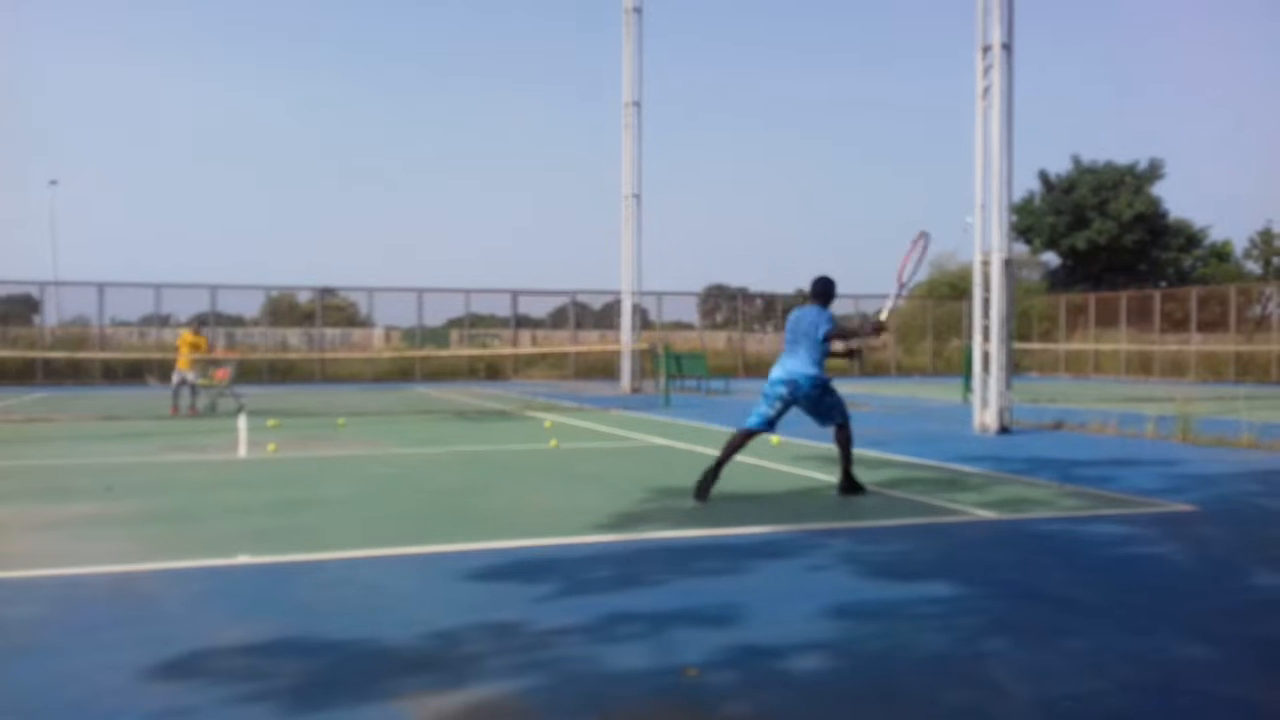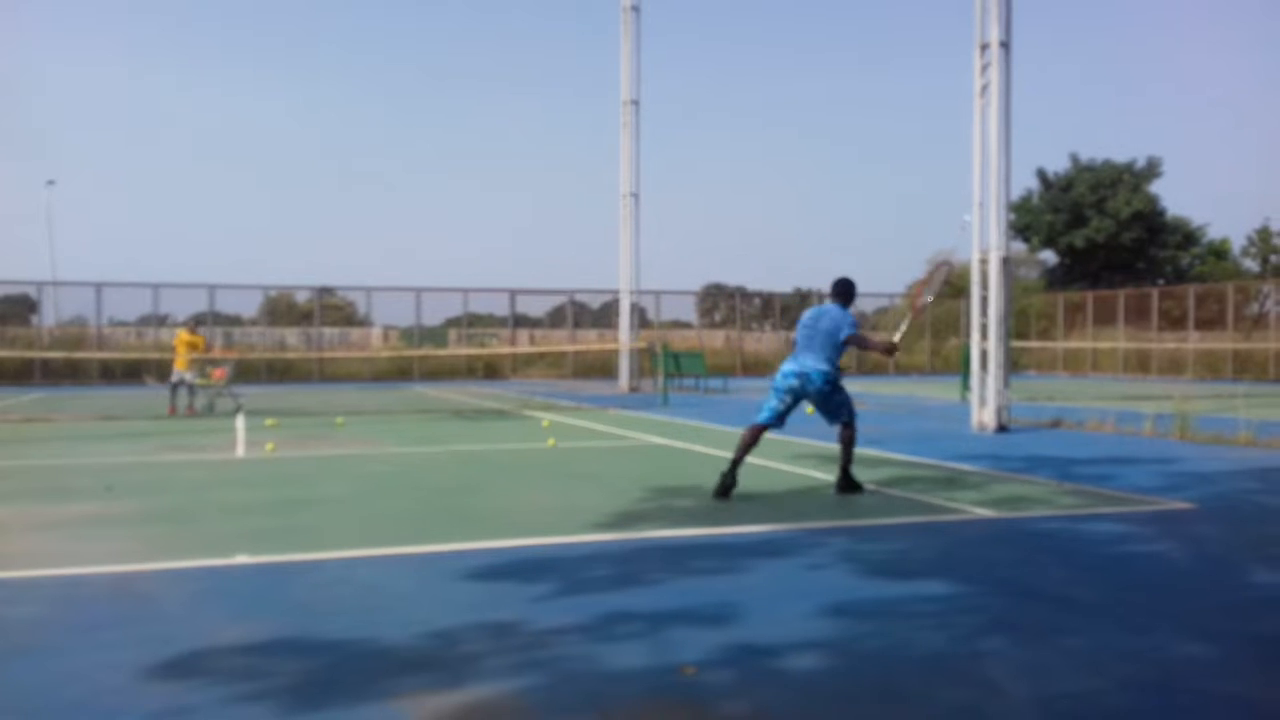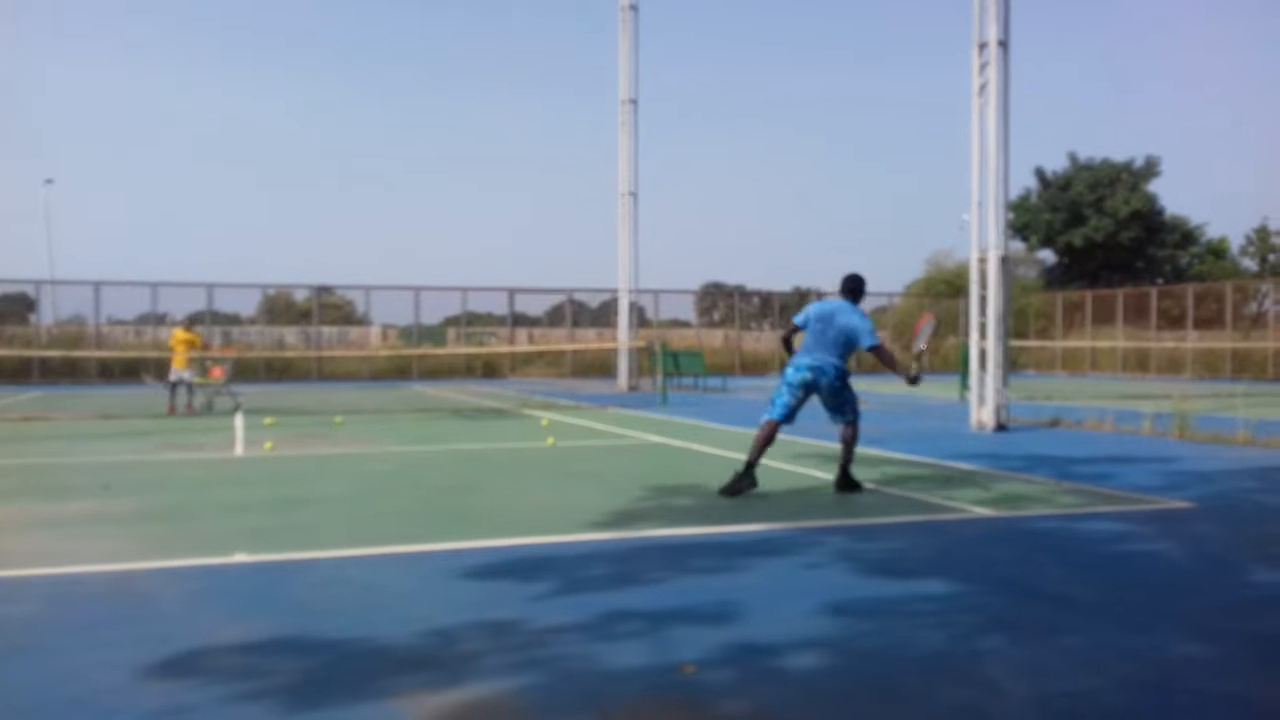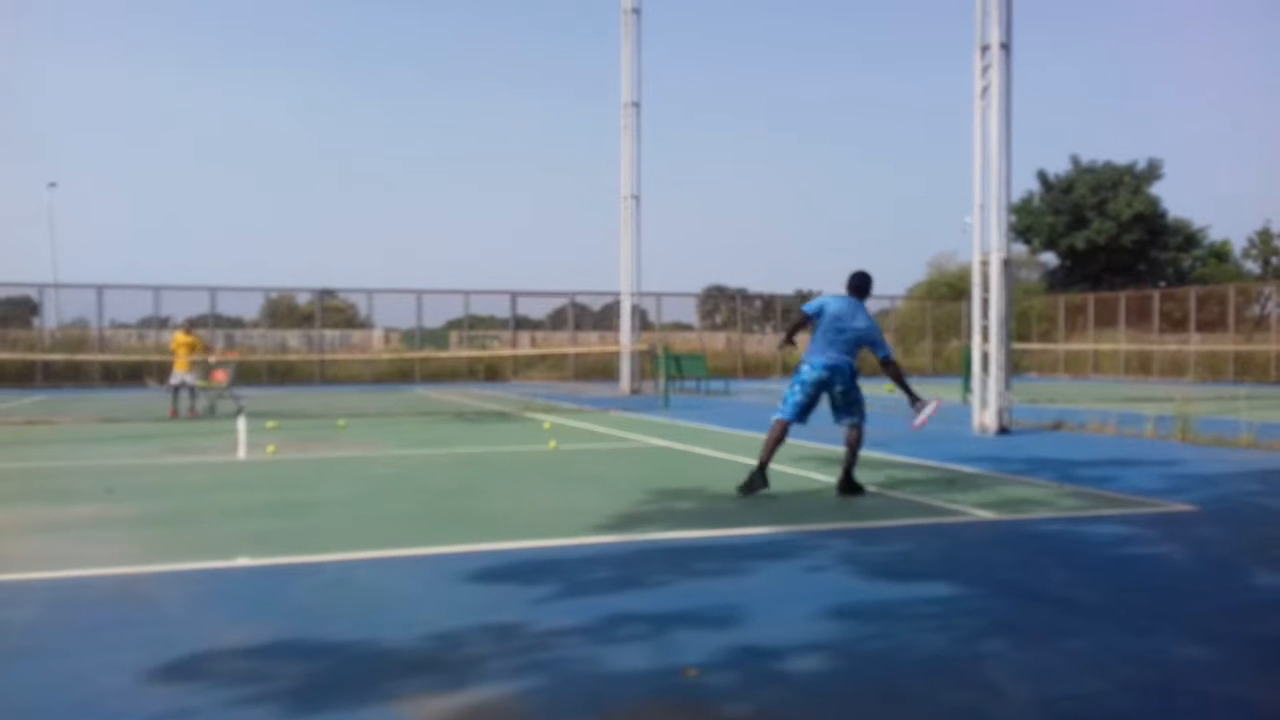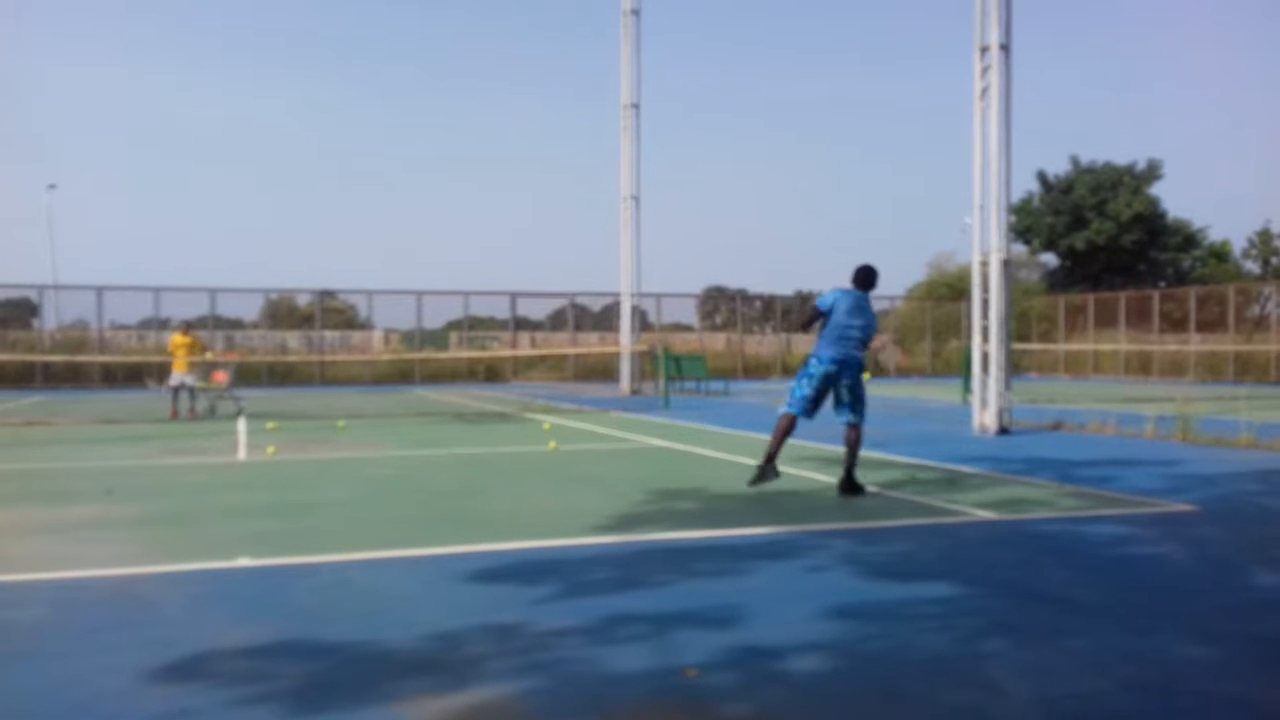
dt=0.1s
person 1, frame 1
left shoulder: (794, 315)
right shoulder: (823, 316)
right elbow: (832, 334)
left wrist: (840, 353)
right wrist: (864, 332)
left hip: (779, 379)
right hip: (810, 381)
left knee: (749, 429)
right knee: (841, 423)
left ankle: (713, 472)
right ankle: (847, 479)
person 1, frame 2
left shoulder: (809, 314)
right shoulder: (845, 318)
right elbow: (852, 338)
right wrist: (879, 346)
left hip: (789, 372)
right hip: (819, 376)
left knee: (761, 423)
right knee: (847, 421)
left ankle: (732, 470)
right ankle: (845, 478)
person 1, frame 3
left shoulder: (818, 307)
right shoulder: (861, 320)
left elbow: (788, 334)
right elbow: (877, 350)
left wrist: (791, 355)
right wrist: (903, 372)
left hip: (799, 367)
right hip: (830, 372)
left knee: (772, 420)
right knee: (849, 420)
left ankle: (747, 473)
right ankle: (843, 476)
person 1, frame 4
left shoulder: (826, 300)
right shoulder: (869, 324)
left elbow: (799, 322)
right elbow: (889, 366)
left wrist: (788, 337)
right wrist: (911, 396)
left hip: (812, 365)
right hip: (842, 370)
left knee: (783, 418)
right knee: (853, 423)
left ankle: (761, 471)
right ankle: (846, 478)
person 1, frame 5
left shoulder: (837, 294)
right shoulder: (870, 314)
left elbow: (808, 322)
left wrist: (805, 323)
left hip: (822, 360)
right hip: (852, 365)
left knee: (792, 411)
right knee: (853, 420)
left ankle: (768, 464)
right ankle: (848, 478)
